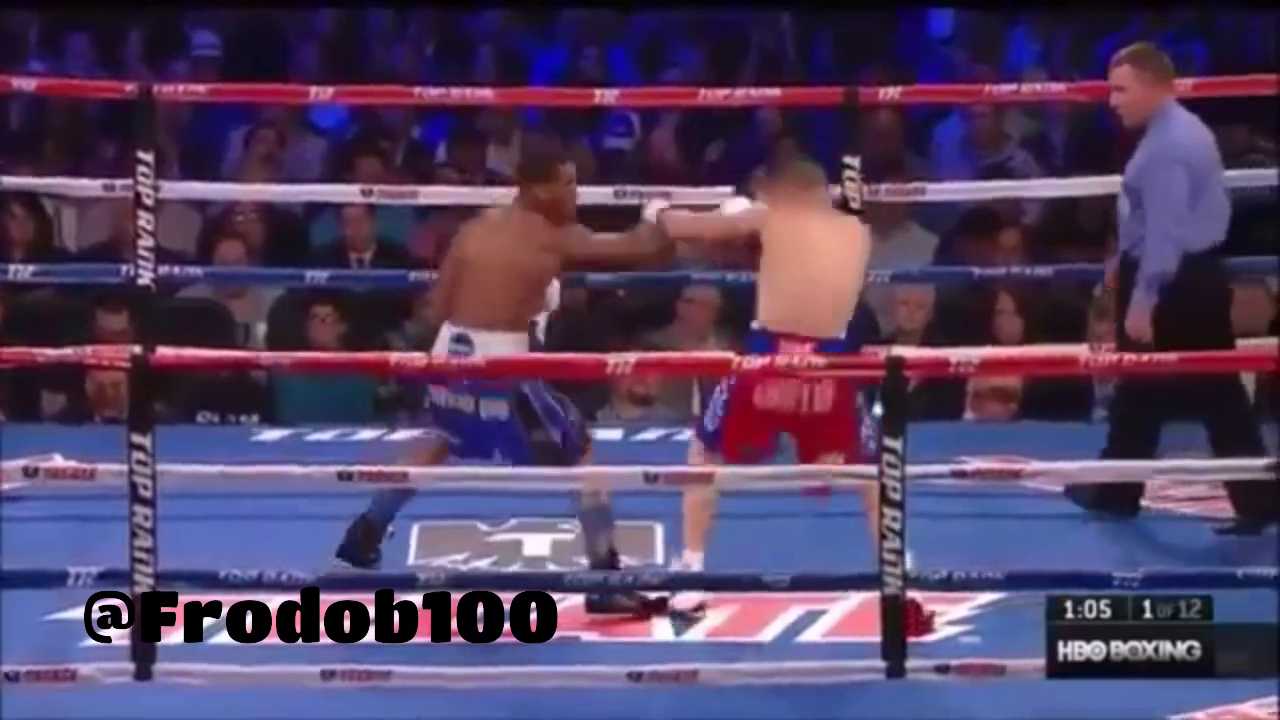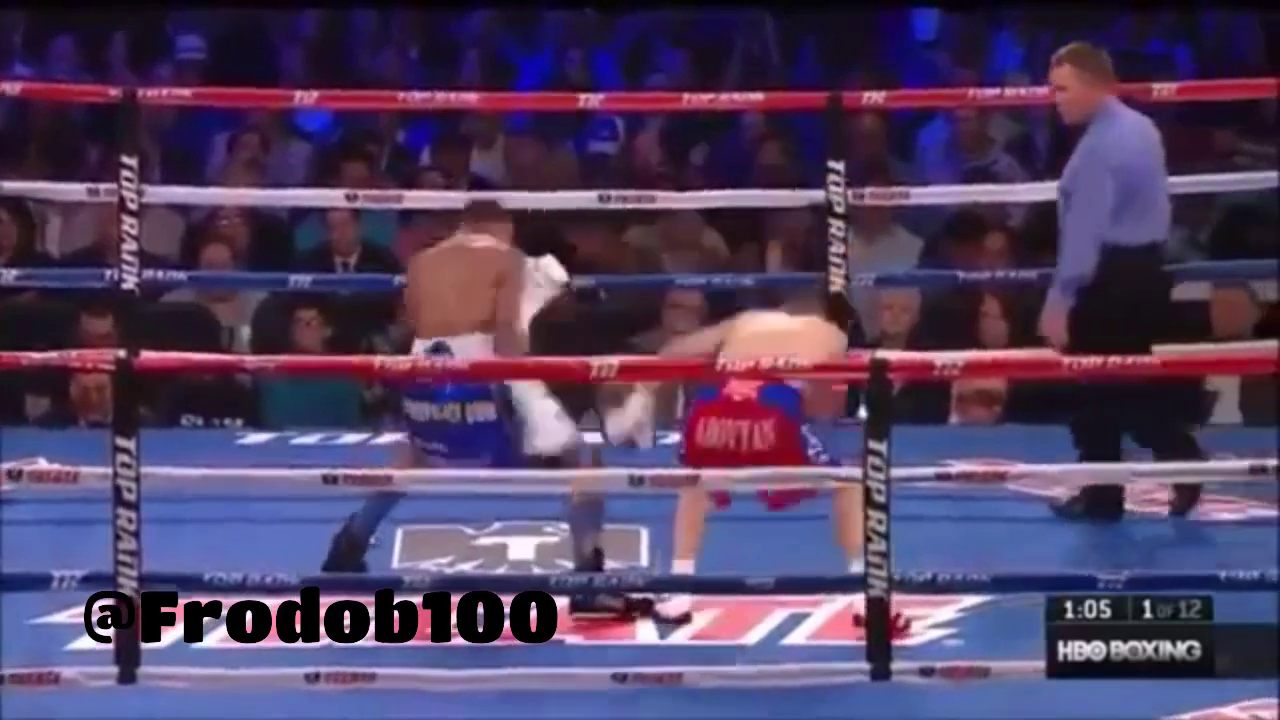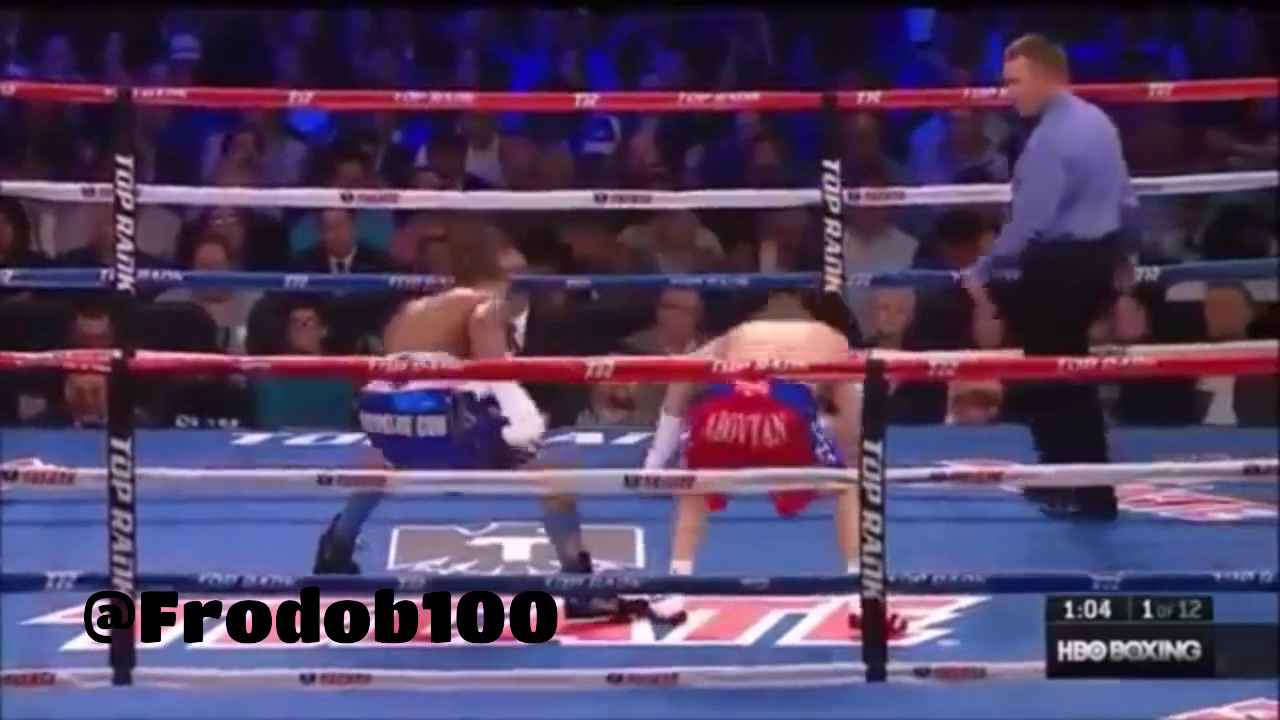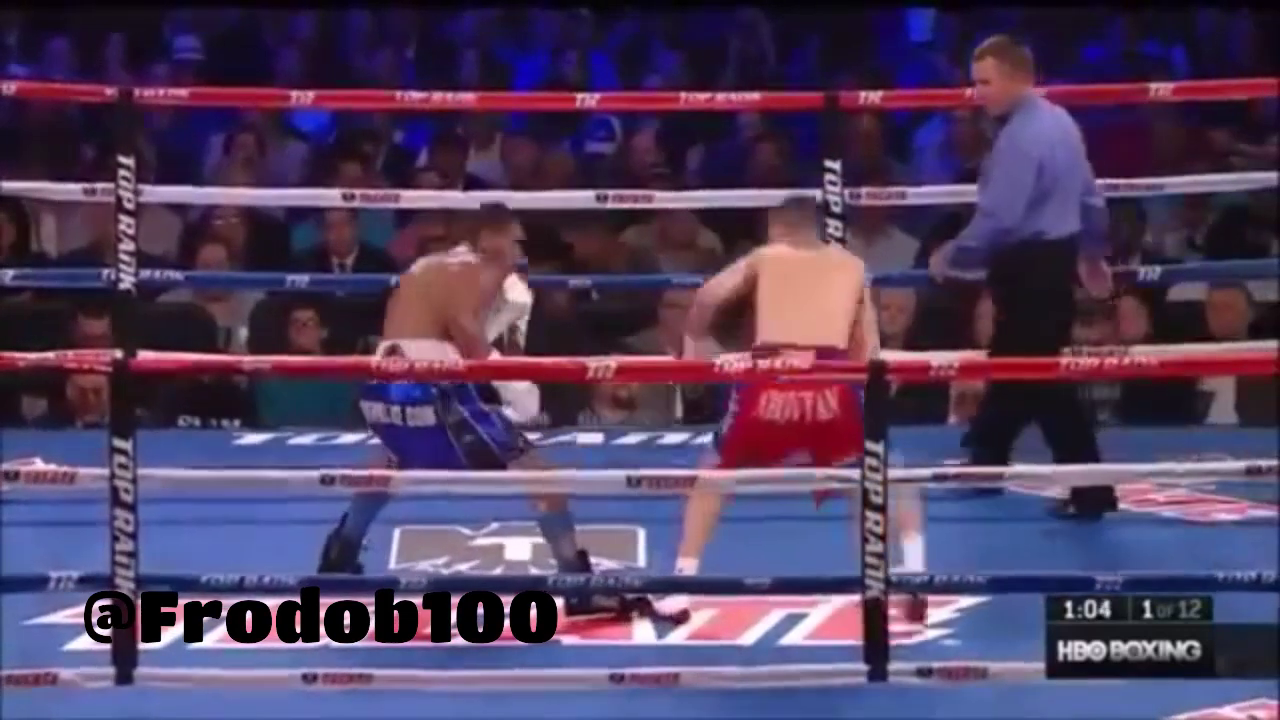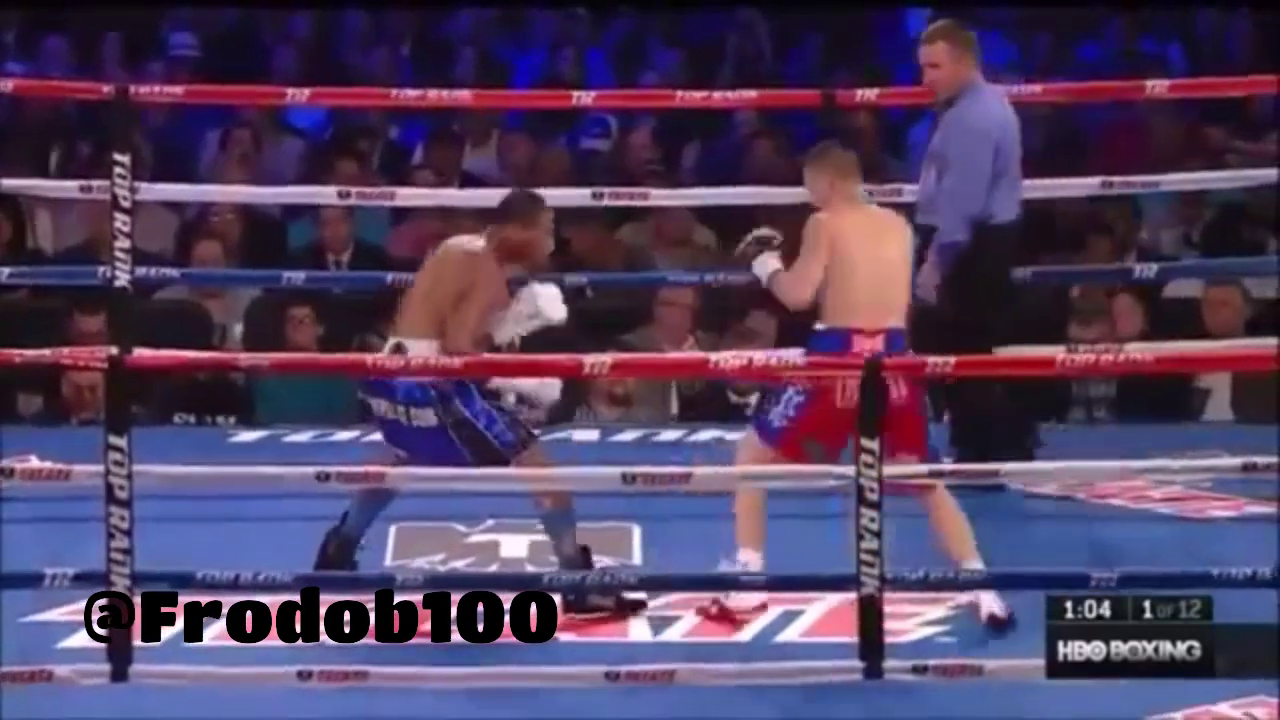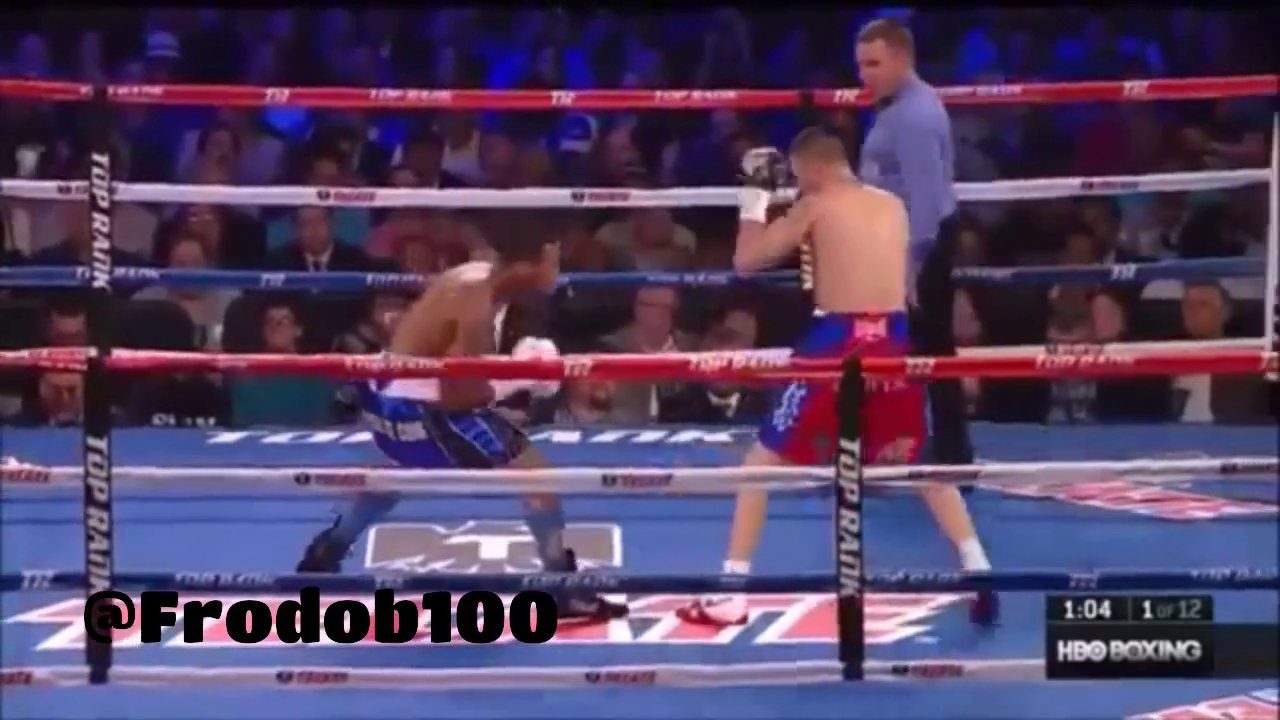
dt=0.2s
person 1, frame 1
left shoulder: (1166, 146)
right shoulder: (1183, 131)
left elbow: (1166, 230)
left wrist: (1143, 298)
right wrist: (1125, 259)
left hip: (1174, 281)
right hip: (1201, 277)
left knee: (1140, 387)
right knee: (1217, 393)
left ankle: (1118, 490)
person 1, frame 2
left shoulder: (1100, 146)
right shoulder: (1140, 128)
left elbow: (1085, 230)
left wrist: (1059, 298)
left hip: (1112, 276)
right hip: (1144, 268)
left knee: (1097, 385)
right knee: (1133, 382)
left ankle: (1100, 493)
right ankle: (1184, 465)
person 1, frame 3
left shoulder: (1052, 138)
right shoulder: (1096, 121)
left elbow: (1028, 220)
right elbow: (1124, 196)
left wrist: (983, 269)
right wrist: (1117, 255)
left hip: (1062, 265)
right hip: (1097, 254)
left knee: (1061, 376)
left ankle: (1094, 492)
right ankle: (1062, 472)
person 1, frame 4
left shoulder: (1020, 138)
right shoulder: (1059, 121)
left elbow: (997, 215)
right elbow: (1089, 197)
left wrist: (951, 256)
right wrist: (1090, 254)
left hip: (1027, 266)
right hip: (1052, 256)
left knee: (1040, 378)
left ankle: (1090, 489)
right ankle: (984, 462)
person 1, frame 5
left shoulder: (971, 119)
right shoulder: (989, 105)
left elbow: (960, 201)
left wrist: (935, 262)
left hip: (969, 249)
right hip: (987, 243)
left knee: (964, 355)
right knee: (952, 347)
right ankle: (981, 446)
person 1, frame 6
left shoulder: (914, 115)
right shoulder: (901, 106)
left elbow: (923, 198)
left wrist: (910, 263)
left hip: (917, 244)
right hip: (913, 242)
left knee: (910, 351)
right knee: (930, 351)
right ankle: (950, 452)
person 2, frame 1
left shoulder: (772, 217)
right shoulder: (858, 232)
left elbow: (688, 228)
left wrist: (665, 215)
left hip: (766, 362)
right hip: (825, 370)
left knee: (704, 457)
right knee: (872, 475)
left ankle: (690, 579)
person 2, frame 2
left shoulder: (748, 321)
right shoulder: (832, 335)
left elbow: (678, 353)
right elbow: (830, 405)
left wrist: (640, 397)
left hip: (713, 410)
right hip: (772, 415)
left knee: (696, 484)
right knee: (845, 485)
left ankle: (677, 592)
person 2, frame 3
left shoulder: (745, 330)
right shoulder: (831, 337)
left elbow: (685, 377)
right elbow: (852, 428)
left wrist: (661, 449)
right wrist: (824, 426)
left hip: (721, 411)
right hip: (786, 415)
right knee: (849, 488)
left ankle: (674, 592)
person 2, frame 4
left shoulder: (763, 256)
right shoulder: (852, 266)
left elbow: (706, 300)
right elbow: (866, 357)
left wrist: (695, 344)
left hip: (767, 384)
right hip: (832, 387)
left ankle: (678, 590)
right ankle: (912, 575)
person 2, frame 5
left shoulder: (824, 223)
right shoulder: (899, 227)
left elbow: (798, 296)
left wrist: (766, 263)
left hip: (835, 363)
left knee: (753, 454)
right knee: (927, 485)
left ankle: (748, 579)
right ankle: (988, 595)
person 2, frame 6
left shoulder: (815, 205)
right shoulder: (893, 206)
left elbow: (747, 260)
left wrist: (755, 194)
left hip: (835, 348)
right hip: (891, 347)
left knee: (762, 462)
left ankle: (731, 591)
right ankle: (976, 572)
person 3, frame 1
left shoulder: (474, 231)
right shoulder: (550, 236)
left elbow: (439, 305)
right elbow: (626, 249)
right hip: (500, 377)
left knee: (439, 447)
right knee: (584, 461)
left ankle: (363, 537)
person 3, frame 2
left shoulder: (422, 263)
right shoulder: (506, 259)
right elbow: (508, 332)
right wrist: (539, 404)
left hip: (423, 383)
right hip: (478, 385)
left knee: (415, 454)
left ankle: (346, 551)
person 3, frame 3
left shoulder: (413, 311)
right shoulder: (486, 304)
right elbow: (482, 328)
right wrist: (516, 402)
left hip: (377, 404)
right hip: (433, 405)
left knee: (392, 461)
left ankle: (335, 552)
right ankle: (583, 591)
person 3, frame 4
left shoulder: (424, 267)
right shoulder: (483, 273)
right elbow: (462, 322)
left wrist: (506, 311)
right wrist: (512, 382)
left hip: (380, 391)
right hip: (428, 393)
left knee: (399, 460)
right knee: (533, 473)
left ankle: (339, 554)
right ankle: (581, 588)
person 3, frame 5
left shoulder: (459, 249)
right shoulder: (490, 273)
right elbow: (457, 349)
left wrist: (531, 312)
right wrist: (522, 380)
left hip: (388, 381)
right hip: (431, 388)
left knee: (408, 459)
right knee: (533, 465)
left ankle: (338, 549)
right ankle: (580, 584)
person 3, frame 6
left shoulder: (476, 276)
right shoulder: (478, 308)
right elbow: (456, 395)
left wrist: (519, 360)
right wrist: (522, 374)
left hip: (384, 392)
right hip: (418, 405)
left knee: (408, 470)
right knee: (529, 468)
left ankle: (325, 552)
right ankle: (565, 591)
